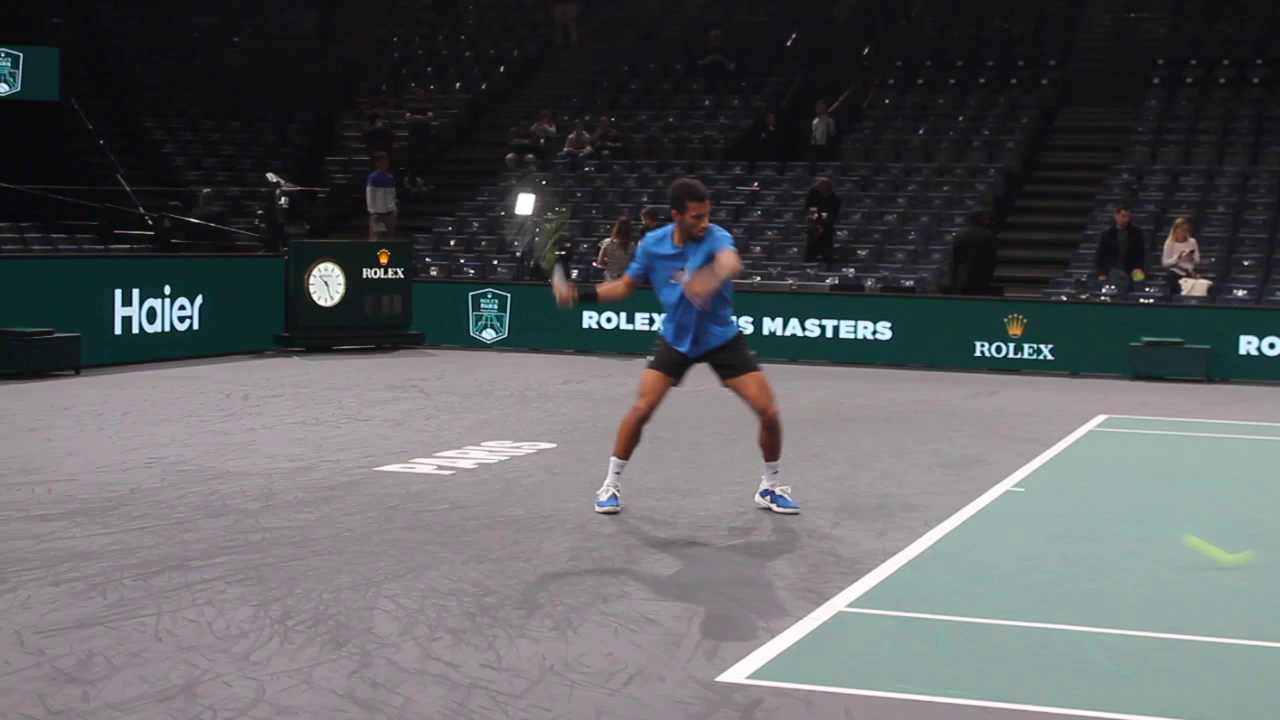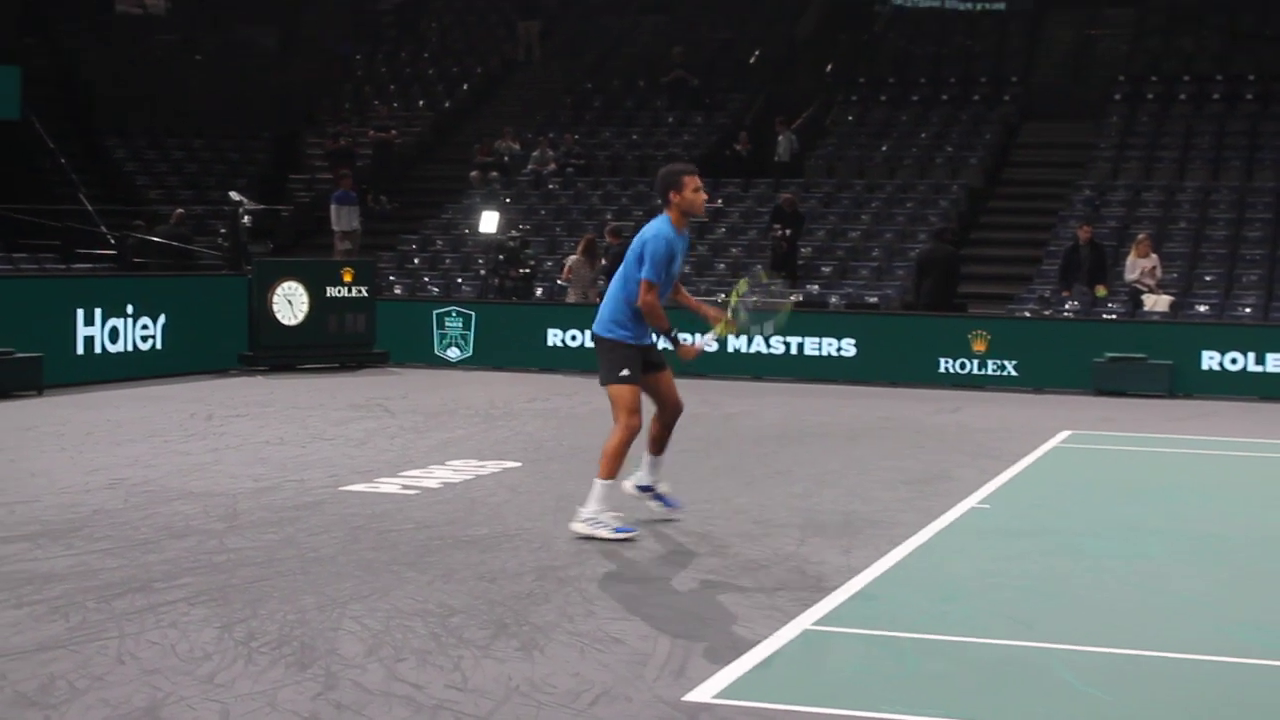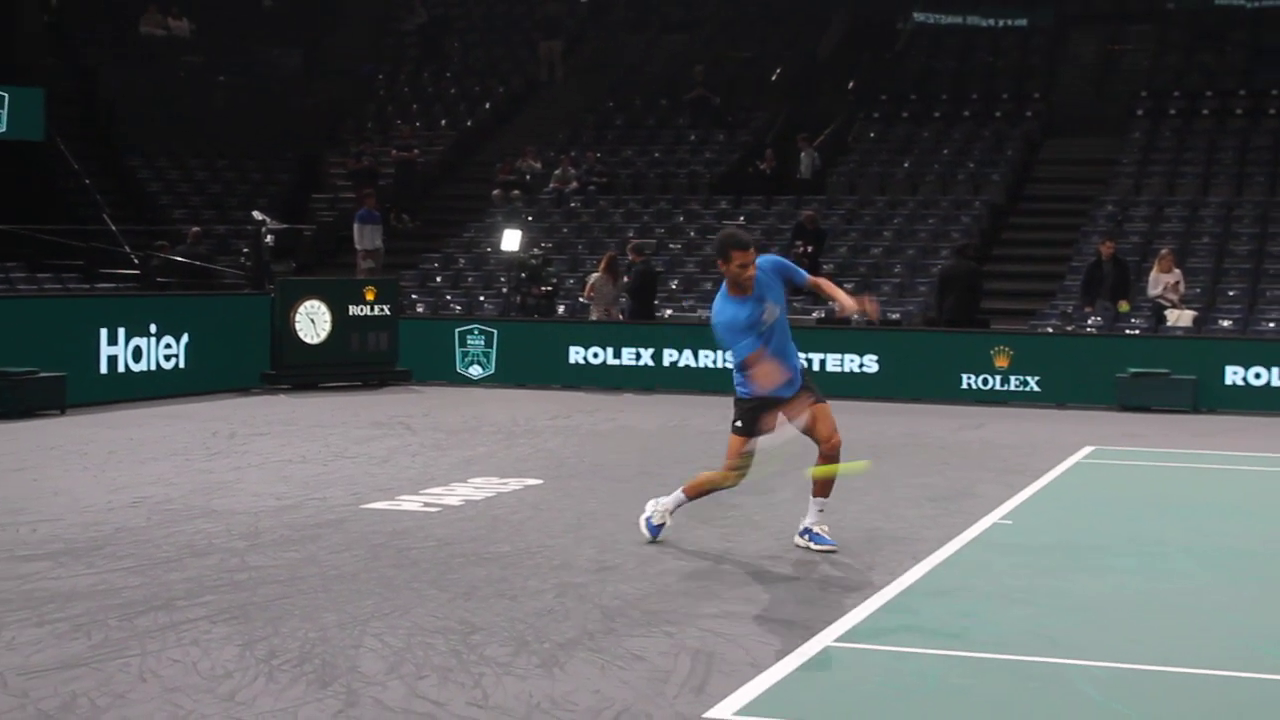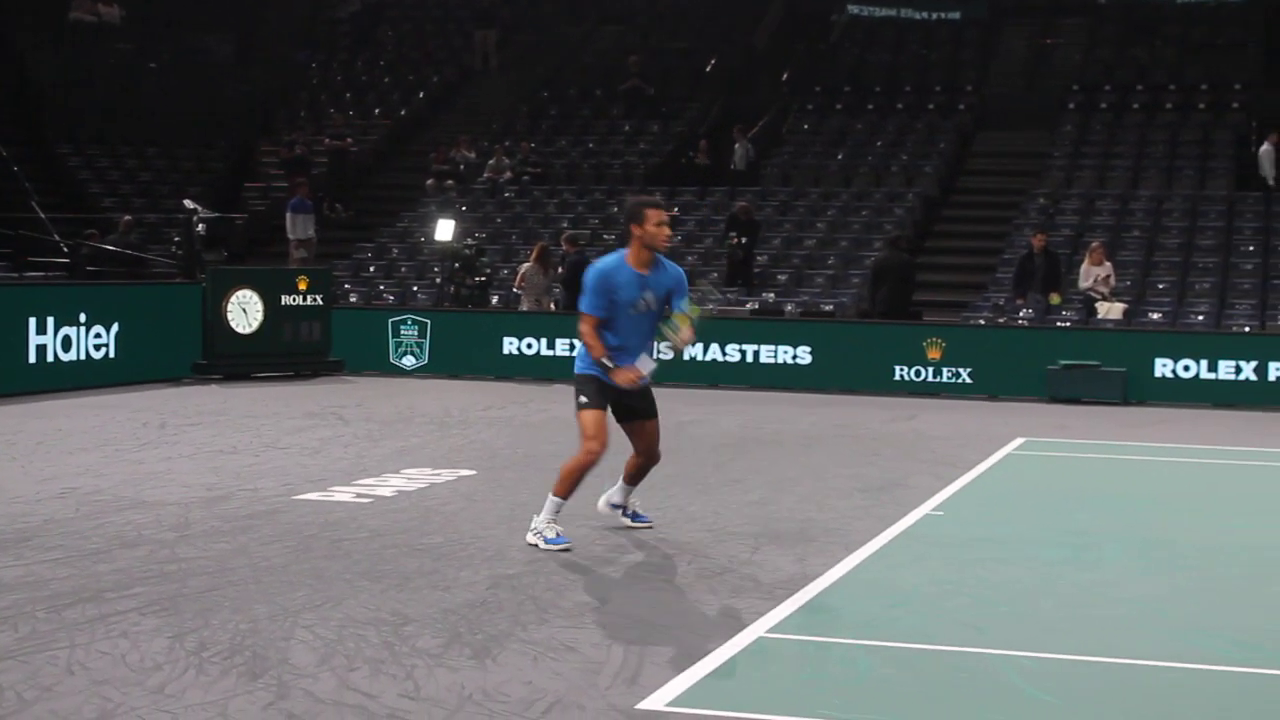
dt=1s
person 1, frame 1
left shoulder: (717, 239)
right shoulder: (652, 244)
left elbow: (729, 265)
right elbow: (626, 285)
left wrist: (707, 283)
right wrist: (581, 293)
left hip: (721, 338)
right hip: (675, 339)
left knee: (768, 412)
right knee: (641, 409)
left ankle: (771, 486)
right ankle: (610, 485)
person 1, frame 2
left shoulder: (681, 234)
right shoulder: (660, 237)
right elbow: (647, 298)
left wrist: (710, 312)
right wrist: (677, 343)
left hip: (639, 336)
right hip: (618, 334)
left knee: (671, 407)
right knee: (628, 422)
left ankle: (645, 482)
right ankle: (591, 513)
person 1, frame 3
left shoulder: (770, 266)
right shoulder: (725, 316)
left elbow: (815, 281)
right elbow: (759, 368)
left wrist: (845, 300)
right wrist: (787, 404)
left hip: (794, 377)
right hip: (757, 392)
left knee: (830, 443)
right knee: (733, 474)
left ankle: (810, 526)
right ankle: (663, 508)
person 1, frame 4
left shoulder: (672, 274)
right shoulder: (602, 271)
left elbow: (682, 320)
right elbow: (588, 329)
left wrist: (683, 335)
right wrist: (611, 370)
left hip: (637, 374)
right hip: (595, 372)
left knee: (650, 454)
right knee: (592, 450)
left ankle: (617, 498)
right ankle: (544, 523)
